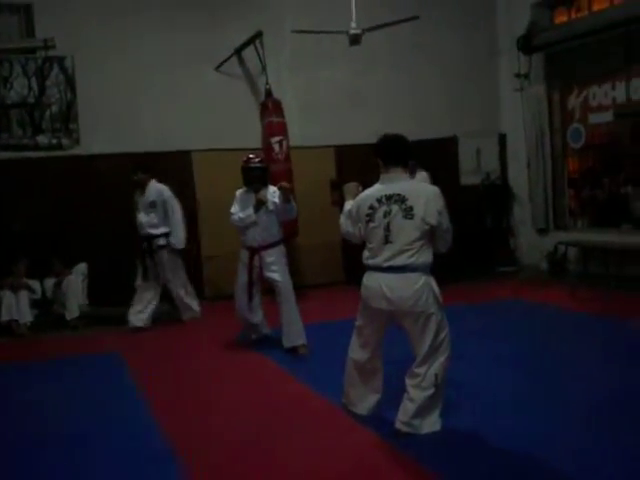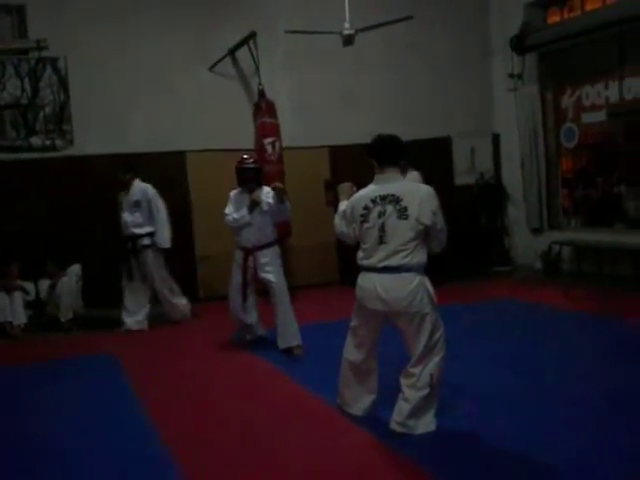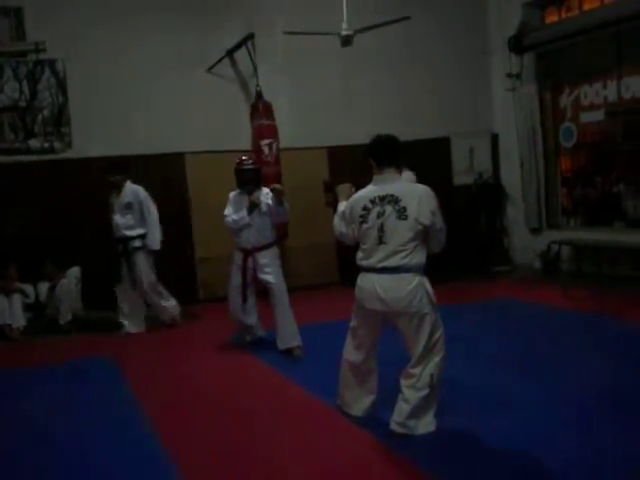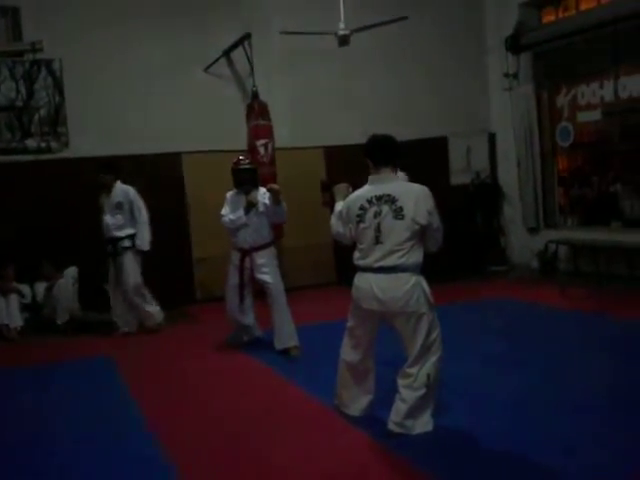
dt=0.1s
person 1, frame 1
left shoulder: (365, 198)
right shoulder: (429, 193)
left elbow: (350, 233)
right elbow: (444, 242)
left wrist: (349, 201)
left hip: (375, 283)
right hip: (414, 285)
left knee: (364, 346)
right knee: (432, 352)
left ankle: (358, 401)
right ankle: (415, 417)
person 1, frame 2
left shoulder: (359, 199)
right shoulder: (424, 194)
left elbow: (345, 234)
right elbow: (438, 242)
left wrist: (343, 202)
left hip: (370, 284)
right hip: (408, 285)
left knee: (359, 346)
right knee: (427, 351)
left ankle: (353, 401)
right ankle: (411, 418)
person 1, frame 3
left shoulder: (358, 199)
right shoulder: (422, 194)
left elbow: (344, 235)
right elbow: (437, 242)
left wrist: (342, 203)
left hip: (369, 285)
right hip: (408, 285)
left knee: (359, 347)
right knee: (427, 352)
left ankle: (353, 402)
right ankle: (410, 418)
person 1, frame 4
left shoulder: (354, 200)
right shoulder: (419, 194)
left elbow: (341, 234)
right elbow: (434, 241)
left wrist: (339, 203)
left hip: (366, 284)
right hip: (405, 285)
left knee: (356, 347)
right knee: (424, 351)
left ankle: (350, 402)
right ankle: (408, 418)
person 2, frame 1
left shoulder: (274, 192)
right shoulder: (240, 195)
left elbow: (289, 215)
right elbow: (236, 220)
left wrist: (287, 198)
right wrist: (255, 208)
left hip: (273, 252)
right hip: (249, 254)
left knee: (285, 291)
right knee: (244, 295)
left ankle: (295, 340)
right ankle: (256, 329)
person 2, frame 2
left shoulder: (268, 193)
right shoulder: (234, 196)
left elbow: (283, 216)
right elbow: (230, 221)
left wrist: (281, 198)
right wrist: (249, 208)
left hip: (267, 252)
right hip: (243, 254)
left knee: (279, 291)
right knee: (238, 296)
left ankle: (290, 340)
right ankle: (251, 330)
person 2, frame 3
left shoulder: (267, 194)
right shoulder: (234, 197)
left elbow: (282, 217)
right elbow: (229, 222)
left wrist: (280, 200)
right wrist: (248, 210)
left hip: (266, 253)
right hip: (243, 255)
left knee: (279, 293)
right knee: (238, 297)
left ankle: (290, 341)
right ankle: (251, 331)
person 2, frame 4
left shoulder: (264, 194)
right shoulder: (231, 197)
left elbow: (279, 217)
right elbow: (226, 222)
left wrist: (277, 200)
right wrist: (245, 209)
left hip: (263, 253)
right hip: (240, 255)
left knee: (276, 293)
right knee: (235, 297)
left ankle: (287, 341)
right ankle: (248, 332)
person 3, frame 1
left shoulder: (161, 191)
right shoulder: (139, 195)
left elbow: (175, 215)
left wrist: (176, 241)
right wrist: (143, 239)
left hip: (162, 243)
right hip: (147, 244)
left knee: (176, 279)
right knee: (145, 282)
left ankle: (191, 313)
right ankle: (139, 320)
person 3, frame 2
left shoulder: (146, 190)
right shoulder: (123, 195)
left elbow: (160, 214)
left wrist: (162, 241)
right wrist: (127, 241)
left hip: (147, 242)
right hip: (132, 244)
left knee: (160, 280)
right knee: (132, 283)
left ankle: (181, 311)
right ankle: (134, 322)
person 3, frame 3
left shoulder: (137, 192)
right shoulder: (114, 197)
left elbow: (152, 216)
right elbow: (116, 222)
left wrist: (153, 242)
right wrist: (118, 244)
left hip: (139, 244)
right hip: (124, 246)
left knee: (147, 283)
right knee: (126, 287)
left ankle: (170, 311)
right ankle: (132, 324)
person 3, frame 4
left shoulder: (127, 192)
right shoulder: (104, 197)
left elbow: (142, 217)
right elbow: (106, 222)
left wrist: (142, 243)
right wrist: (107, 244)
left hip: (128, 244)
right hip: (114, 246)
left knee: (132, 284)
right knee: (115, 287)
left ankle: (154, 317)
right ankle: (127, 325)
